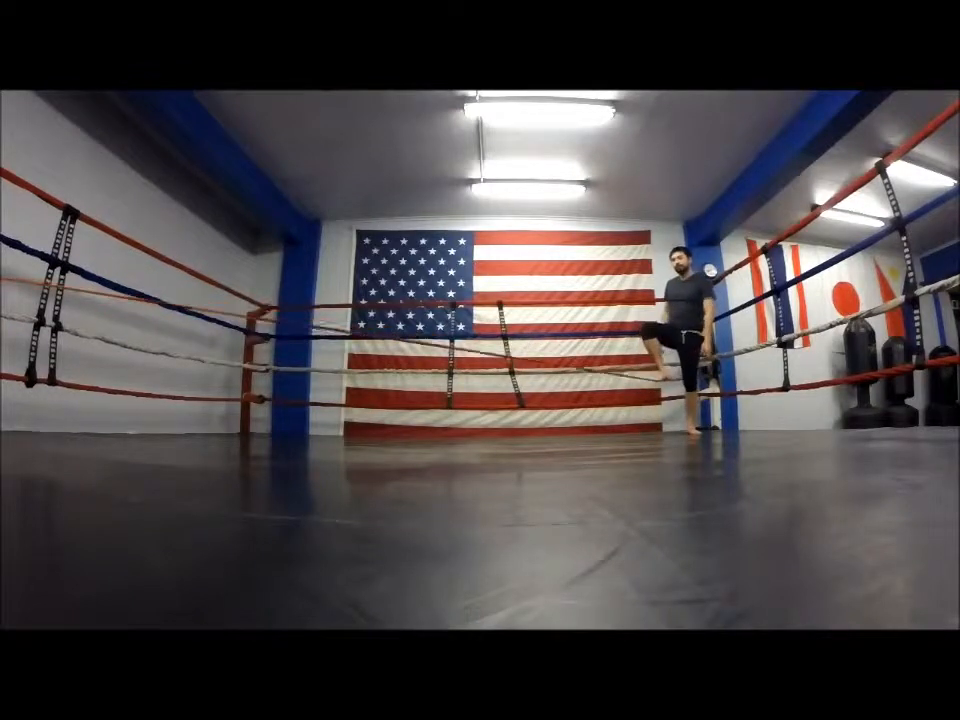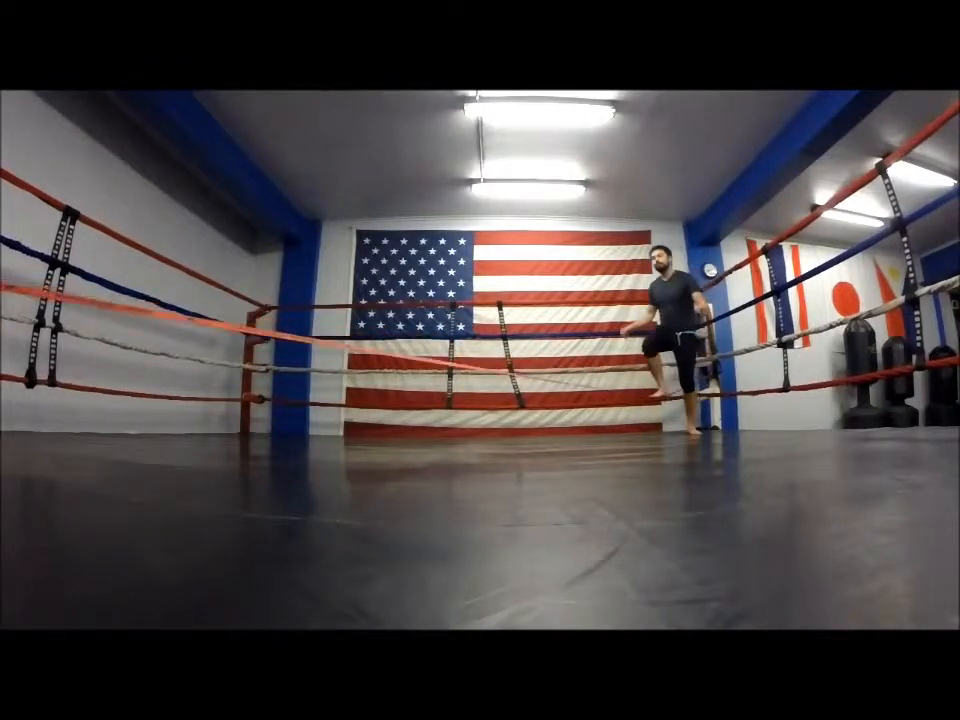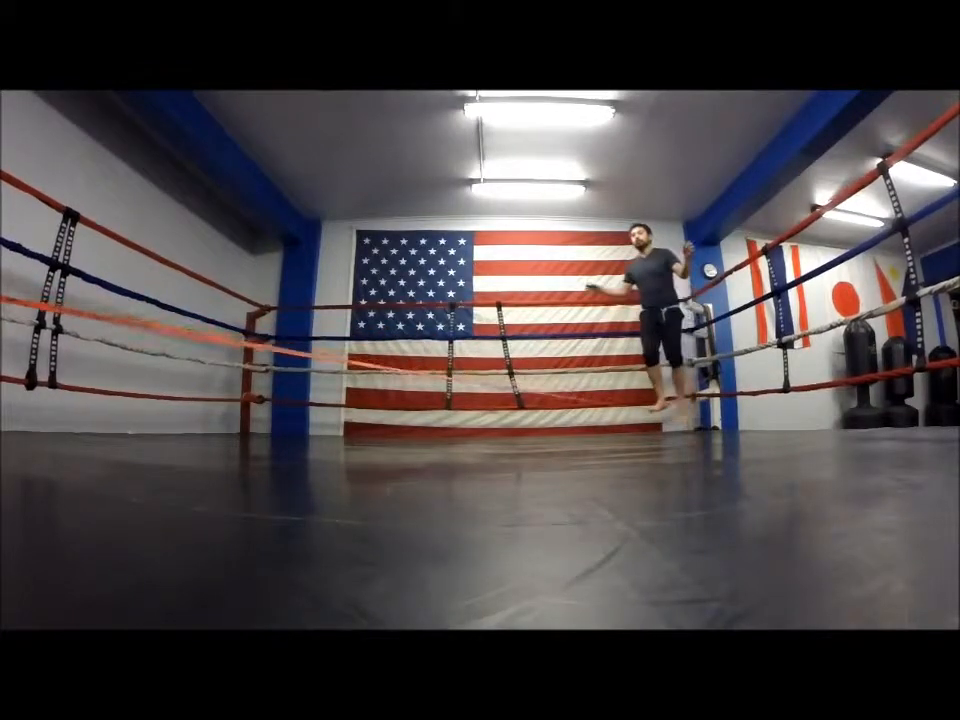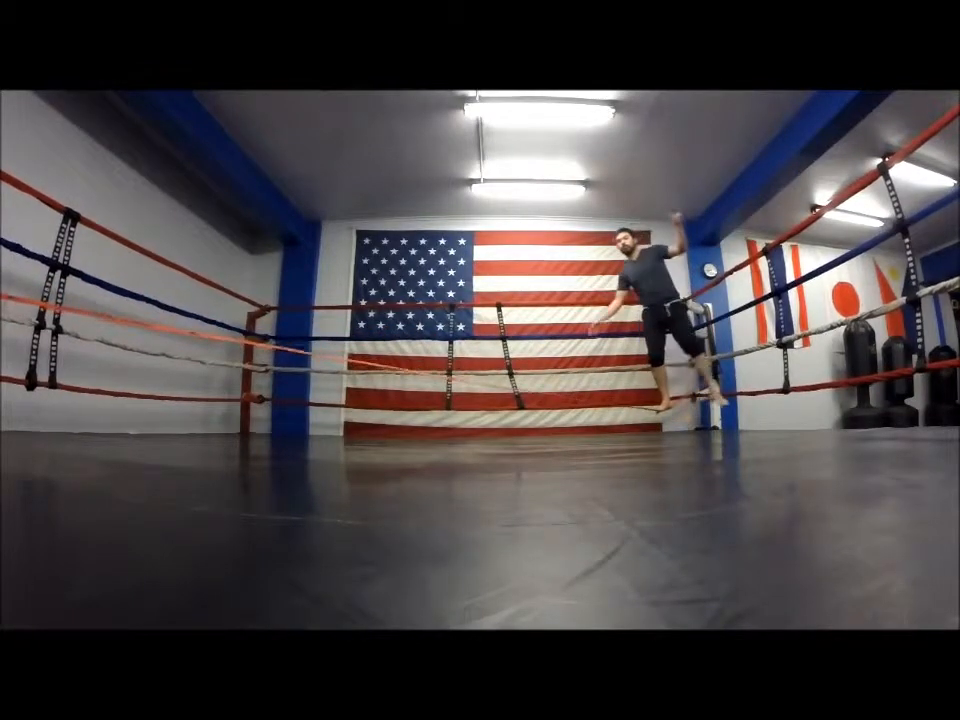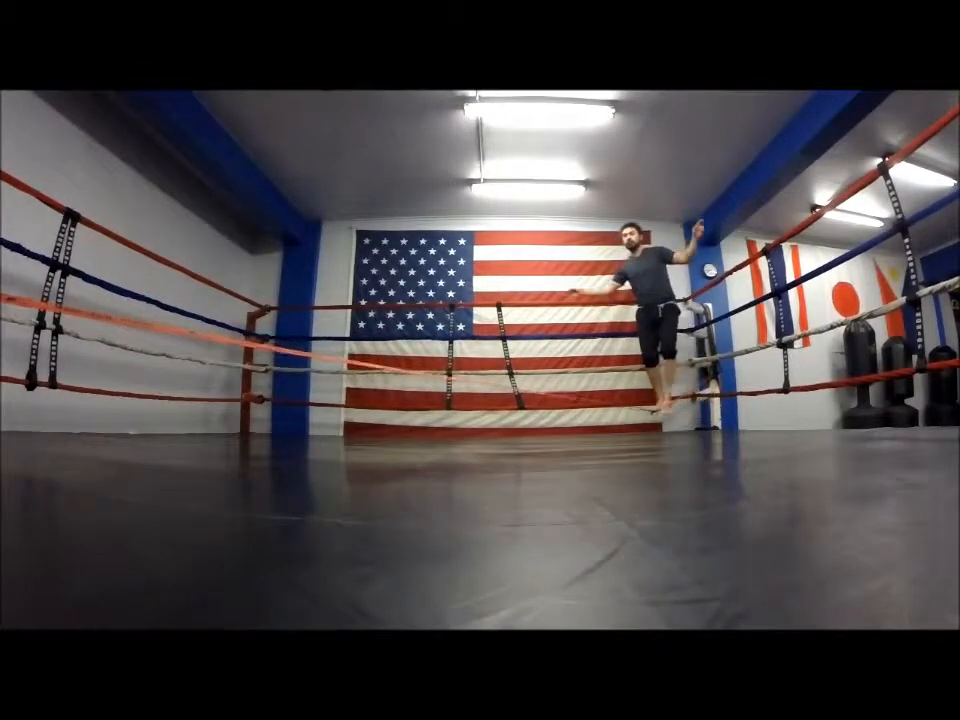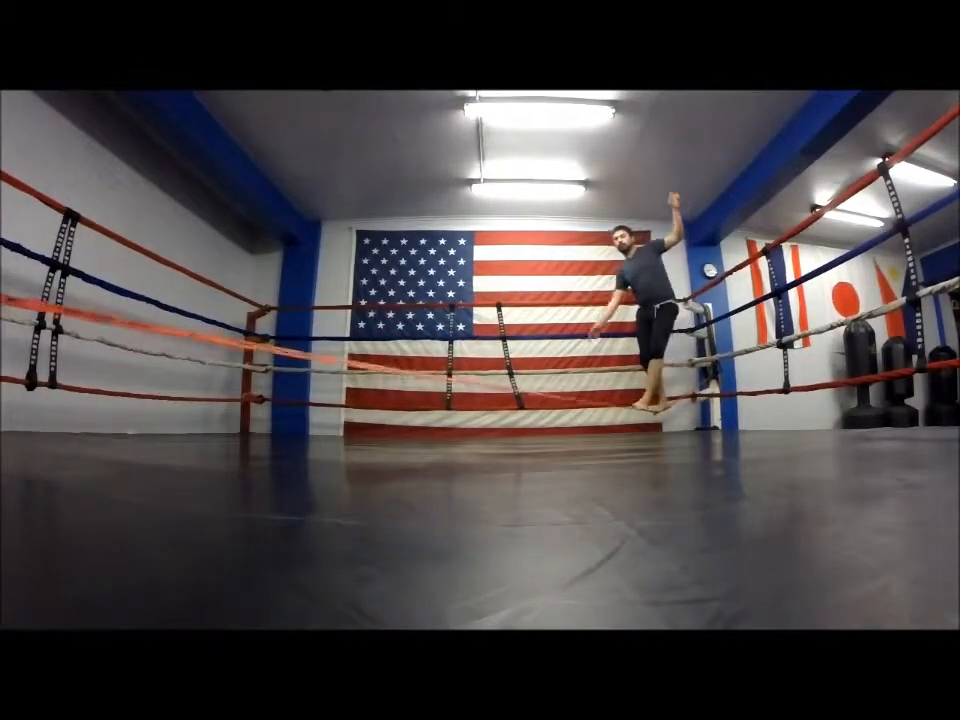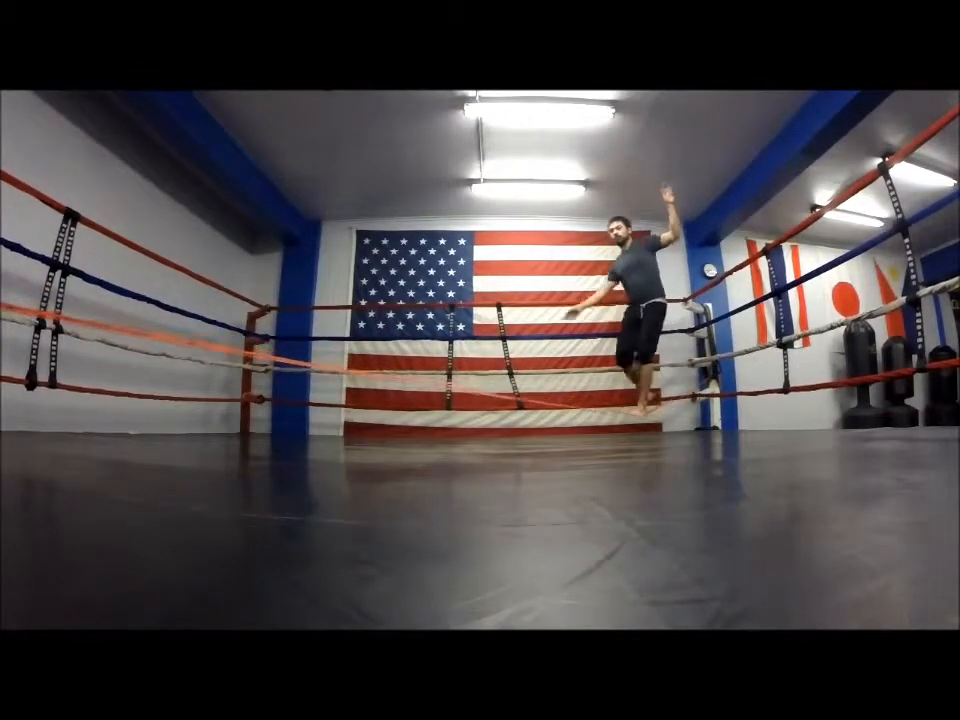
dt=0.5s
person 1, frame 1
left shoulder: (702, 282)
right shoulder: (671, 284)
left elbow: (709, 311)
left wrist: (707, 339)
right wrist: (661, 336)
left hip: (691, 335)
right hip: (673, 330)
left knee: (690, 381)
right knee: (647, 328)
left ankle: (691, 425)
right ankle: (662, 370)
person 1, frame 2
left shoulder: (685, 279)
right shoulder: (654, 287)
left elbow: (700, 301)
right elbow: (650, 314)
left wrist: (704, 309)
right wrist: (633, 327)
left hip: (686, 334)
right hip: (665, 331)
left knee: (686, 380)
right knee: (649, 345)
left ankle: (691, 425)
right ankle: (662, 387)
person 1, frame 3
left shoulder: (664, 255)
right shoulder: (633, 266)
left elbow: (683, 274)
right elbow: (622, 291)
left wrist: (687, 259)
right wrist: (600, 289)
left hip: (670, 311)
right hip: (648, 314)
left knee: (674, 356)
right knee: (650, 355)
left ankle: (682, 402)
right ankle: (660, 399)
person 1, frame 4
left shoulder: (653, 252)
right shoulder: (625, 272)
left elbow: (680, 248)
right elbow: (617, 300)
left wrist: (678, 226)
right wrist: (600, 319)
left hip: (672, 306)
right hip: (651, 313)
left knee: (692, 345)
right knee: (655, 356)
left ankle: (713, 390)
right ankle: (665, 399)
person 1, frame 5
left shoulder: (657, 252)
right shoulder: (626, 267)
left elbow: (685, 258)
right elbow: (608, 289)
left wrist: (695, 239)
right wrist: (583, 291)
left hip: (666, 308)
right hip: (645, 312)
left knee: (668, 349)
right knee: (649, 356)
left ankle: (667, 398)
right ankle: (661, 399)
person 1, frame 6
left shoulder: (650, 249)
right shoulder: (623, 271)
left elbow: (677, 237)
right elbow: (615, 300)
left wrist: (675, 210)
right wrist: (601, 321)
left hip: (665, 306)
right hip: (644, 311)
left knee: (655, 351)
right knee: (646, 356)
left ankle: (646, 399)
right ankle: (662, 400)
person 1, frame 7
left shoulder: (646, 245)
right shoulder: (618, 265)
left elbow: (674, 234)
right elbow: (603, 291)
left wrist: (670, 205)
right wrist: (581, 306)
left hip: (654, 306)
right hip: (633, 310)
left knee: (644, 353)
right knee: (622, 355)
left ankle: (642, 404)
right ankle: (644, 392)
